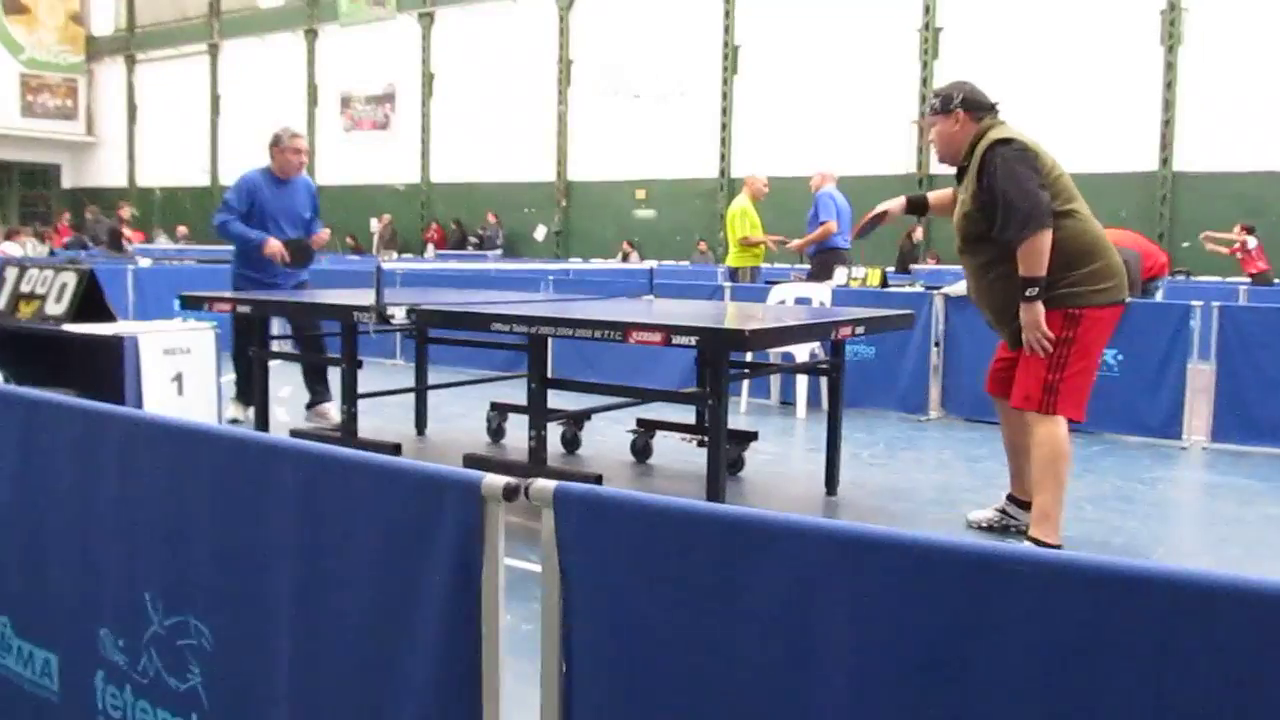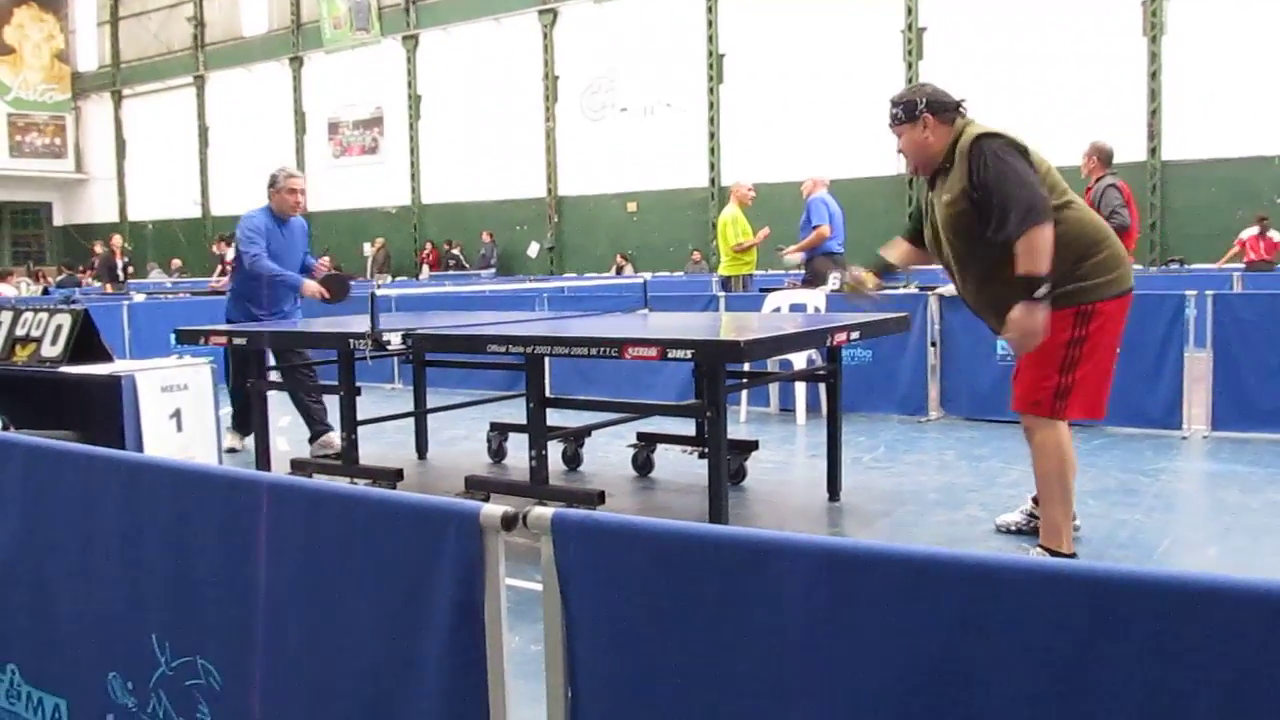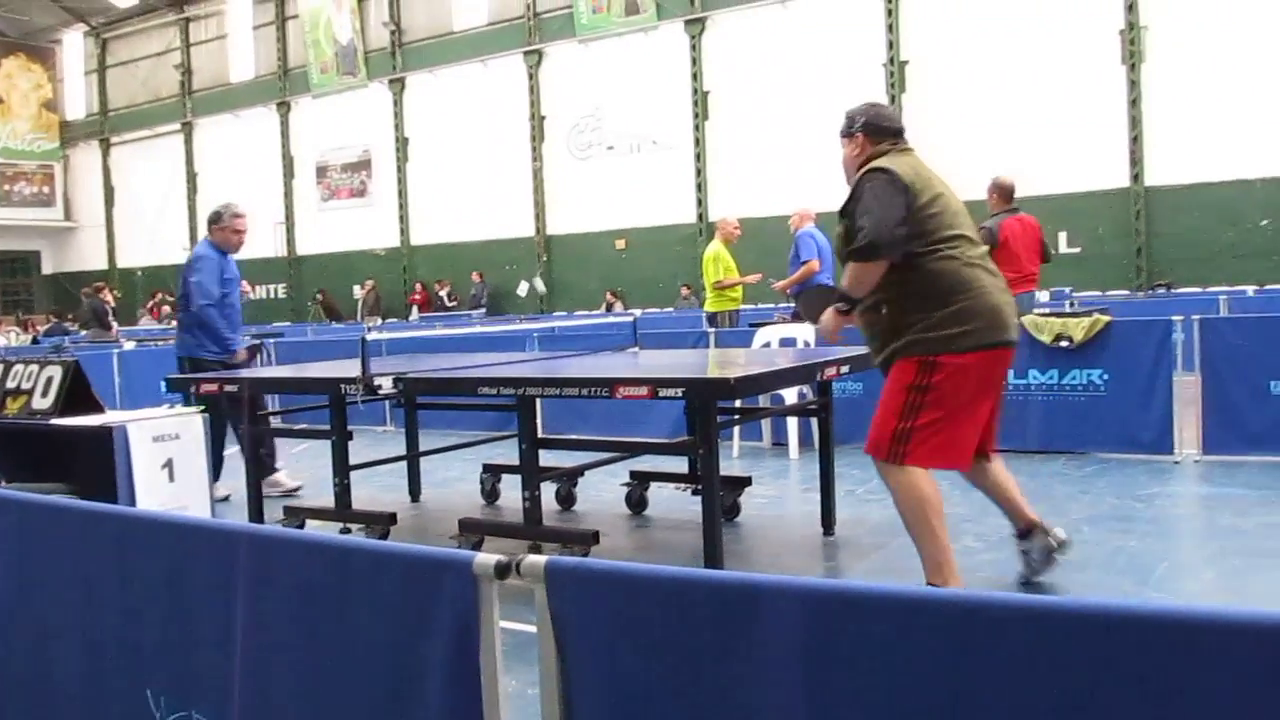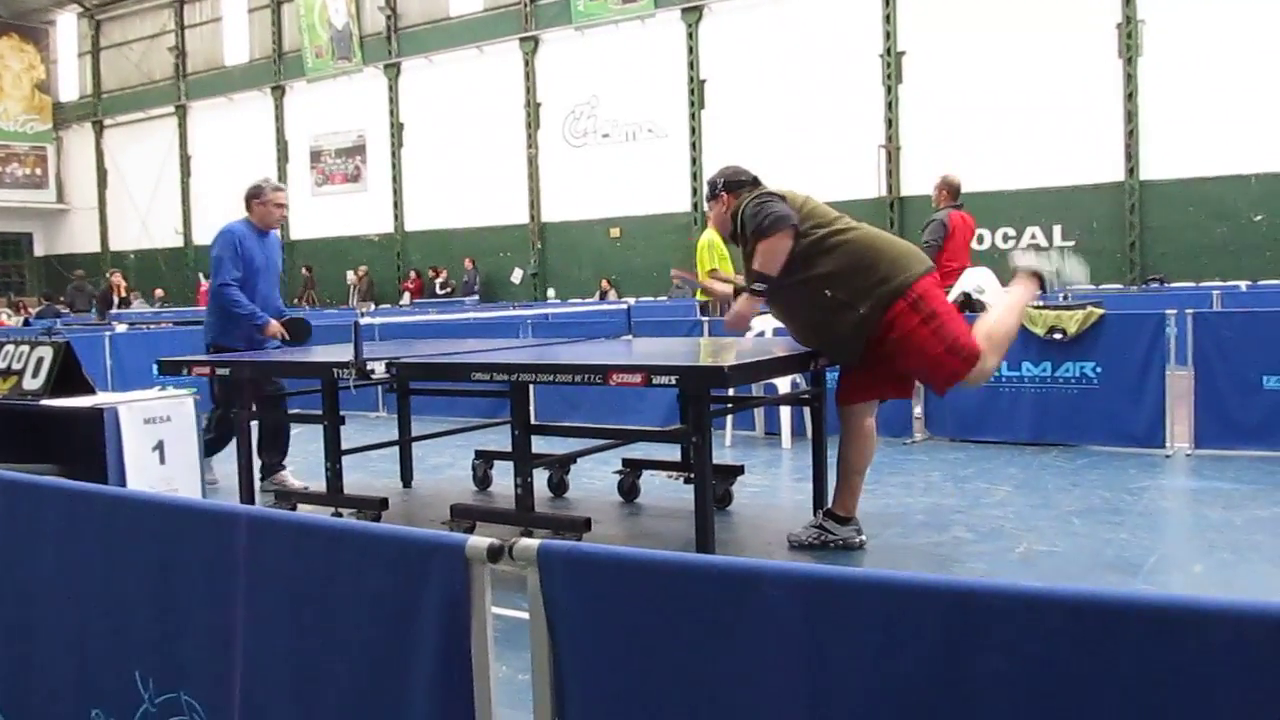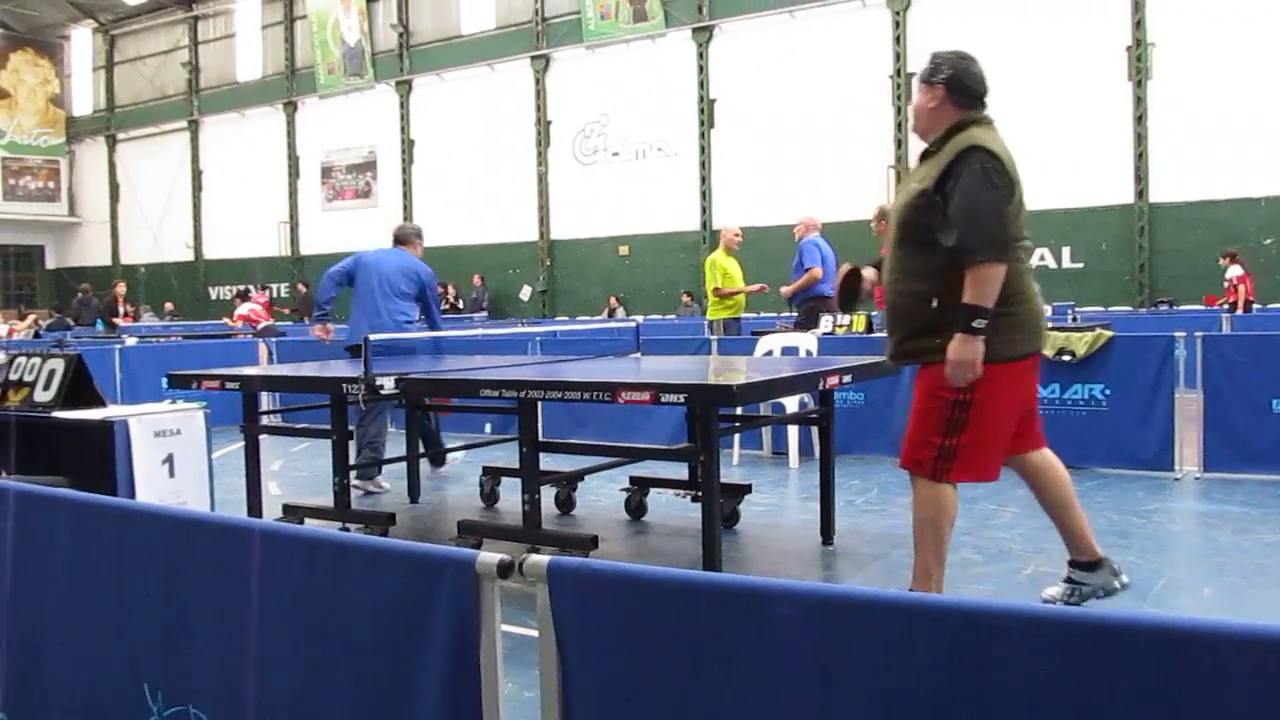
dt=1s
person 1, frame 1
left shoulder: (1002, 152)
right shoulder: (984, 156)
left elbow: (1032, 224)
right elbow: (964, 199)
left wrist: (1030, 299)
right wrist: (907, 205)
left hip: (1073, 295)
right hip: (1050, 298)
left knee: (1041, 410)
right knee: (1011, 399)
left ankle: (1045, 542)
right ankle: (1021, 505)
person 1, frame 2
left shoulder: (985, 153)
right shoulder: (942, 178)
left elbow: (1033, 222)
right elbow: (920, 242)
left wrist: (1031, 298)
right wrist: (877, 270)
left hip: (1075, 293)
right hip: (1056, 296)
left knee: (1041, 411)
right knee: (1036, 403)
left ankle: (1058, 551)
right ankle: (1047, 506)
person 1, frame 3
left shoulder: (879, 179)
right shoulder: (918, 177)
left elbow: (874, 251)
left wrist: (843, 307)
right wrist: (866, 306)
left hip: (944, 338)
right hip: (984, 326)
left knee: (894, 455)
right knee: (966, 452)
left ankle: (947, 592)
right ankle: (1037, 534)
person 1, frame 4
left shoulder: (755, 206)
right shoulder: (760, 218)
left elbow: (780, 230)
right elbow: (801, 289)
left wrist: (753, 293)
right wrist: (731, 294)
left hip: (891, 290)
right hip: (864, 313)
left knee: (974, 363)
right knee: (854, 410)
left ankle: (1031, 277)
right ankle: (841, 521)
person 1, frame 5
left shoulder: (973, 156)
right shoulder: (956, 151)
left elbow: (988, 252)
left wrist: (970, 333)
right wrist: (883, 274)
left hip: (980, 342)
right hip: (1006, 335)
left knee: (931, 468)
right knee: (1026, 450)
left ankle: (924, 600)
right ankle: (1092, 566)
person 2, frame 1
left shoulder: (307, 186)
right shoulder: (250, 184)
right elbow: (222, 222)
left wrist: (319, 235)
right wrist: (261, 241)
left hip: (294, 280)
right hip: (252, 281)
left knee: (311, 339)
right knee: (247, 346)
left ankle: (321, 404)
right ankle: (243, 399)
person 2, frame 2
left shoulder: (300, 226)
right shoulder: (253, 223)
right elbow: (256, 263)
left wrist: (316, 268)
right wrist: (299, 283)
left hip: (286, 314)
right hip: (246, 316)
left knee: (302, 375)
right knee: (244, 380)
left ankle: (322, 435)
right ankle: (239, 430)
person 2, frame 3
left shoulder: (222, 257)
right shoulder: (205, 259)
right elbow: (203, 307)
left wrist: (236, 290)
right wrist: (231, 344)
left hip: (233, 353)
right hip: (203, 356)
left knee: (254, 413)
right knee: (213, 421)
left ankle: (267, 475)
right ankle: (207, 482)
person 2, frame 4
left shoulder: (273, 239)
right shoulder: (233, 236)
right elbow: (224, 288)
left wrist: (281, 314)
right wrist: (262, 321)
left hip: (262, 340)
right hip: (228, 339)
left knee: (274, 406)
right knee: (230, 409)
left ankle: (273, 471)
right ankle: (202, 457)
person 2, frame 5
left shoulder: (365, 258)
right shoulder: (421, 270)
left elbow: (331, 278)
right elbow: (433, 318)
left wrist: (321, 316)
left hip: (360, 342)
left knee: (371, 408)
left ankle: (367, 472)
right ankle: (438, 457)
